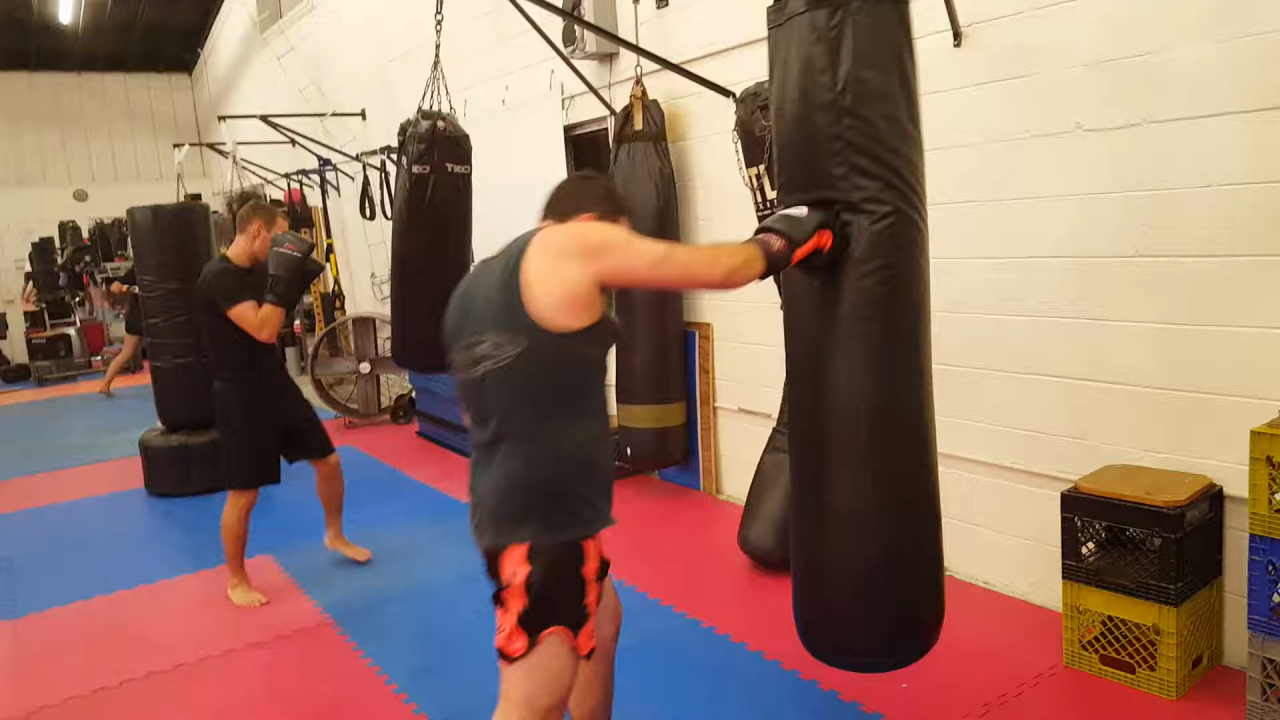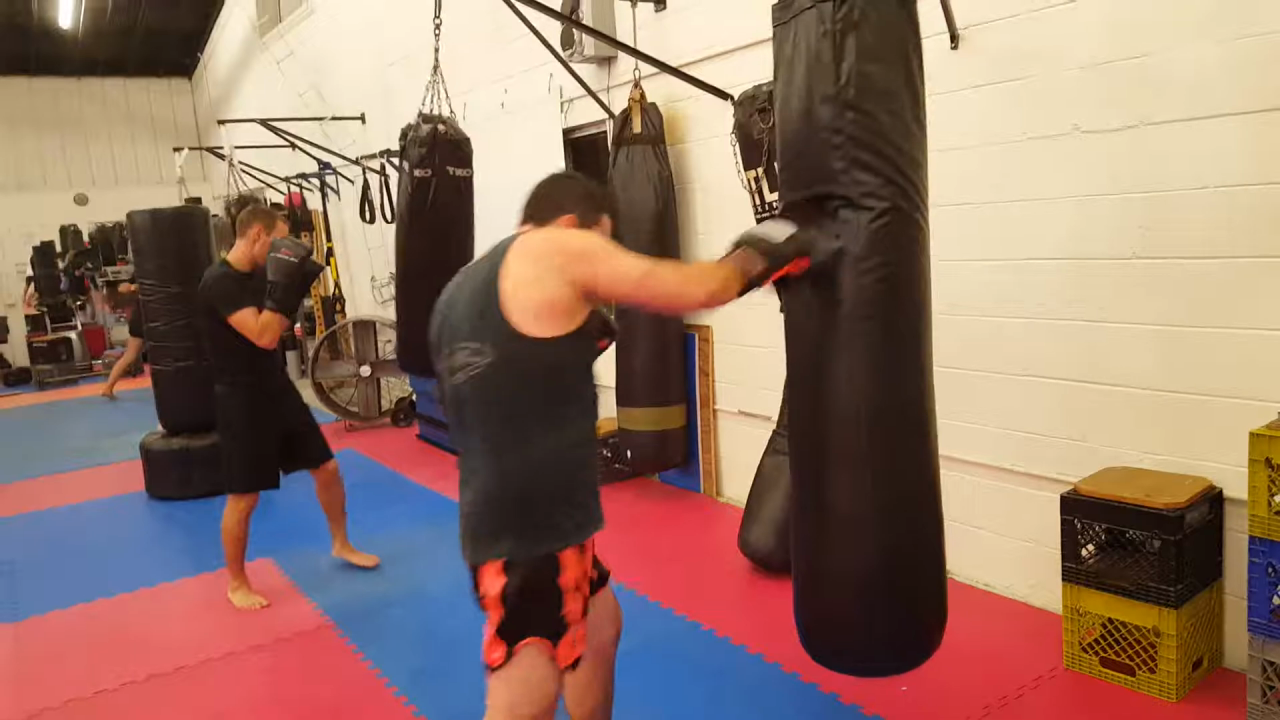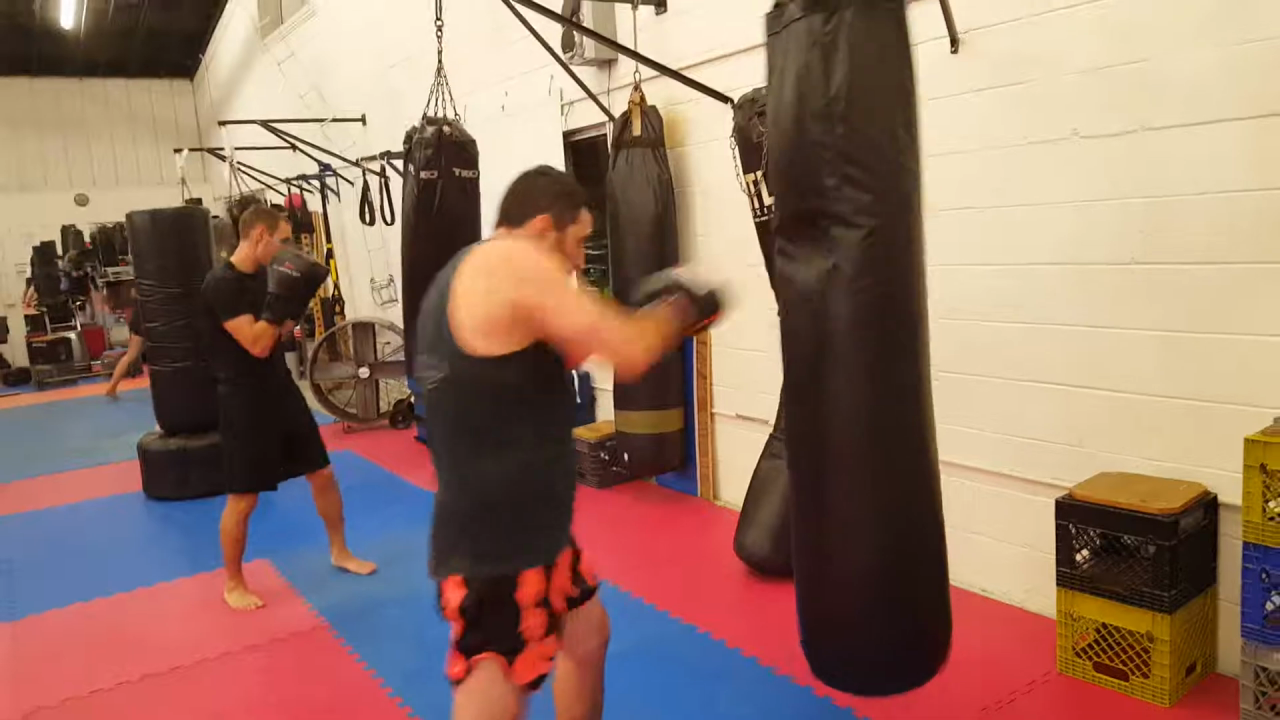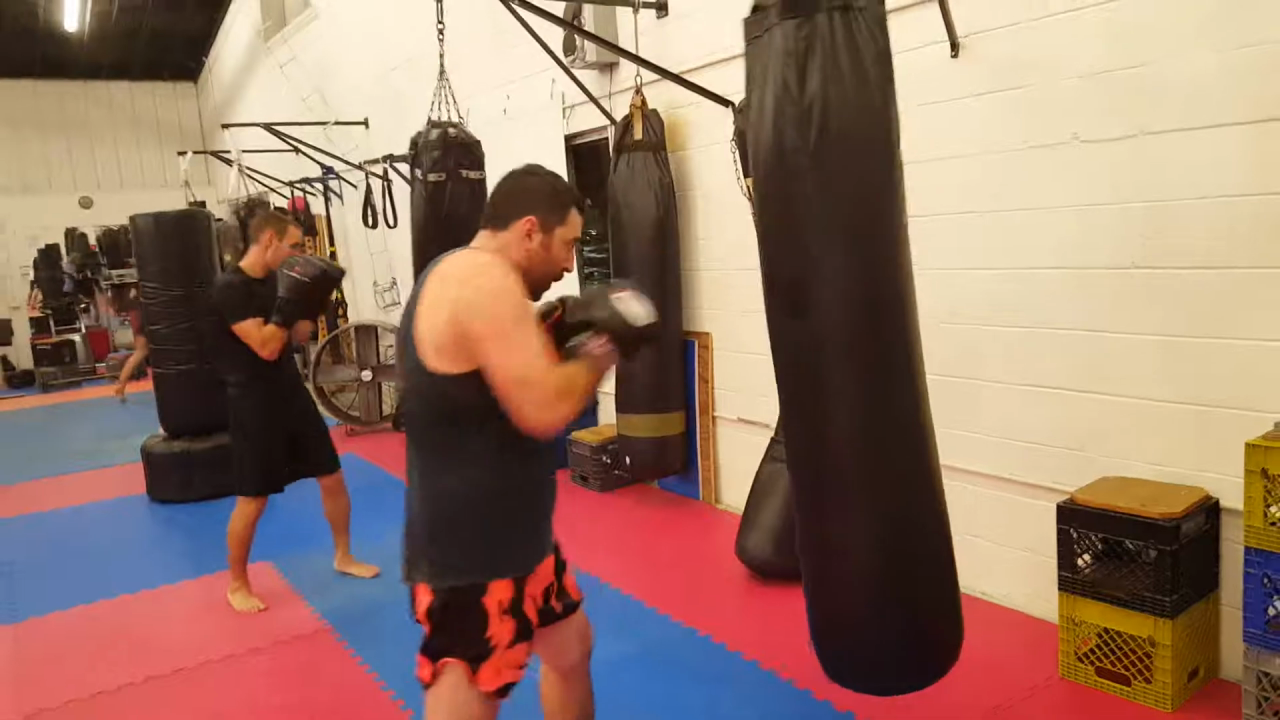
dt=0.1s
person 1, frame 1
left shoulder: (474, 286)
right shoulder: (575, 244)
right elbow: (704, 268)
right wrist: (777, 243)
left hip: (515, 503)
right hip: (546, 514)
left knee: (600, 618)
person 1, frame 2
left shoulder: (459, 292)
right shoulder: (554, 250)
right elbow: (685, 290)
right wrist: (759, 257)
left hip: (506, 510)
right hip: (527, 524)
left knee: (599, 623)
person 1, frame 3
left shoulder: (451, 285)
right shoulder: (514, 262)
right elbow: (631, 352)
left wrist: (561, 347)
right wrist: (678, 304)
left hip: (523, 527)
right hip: (498, 542)
left knee: (586, 632)
person 1, frame 4
left shoulder: (455, 282)
right shoulder: (481, 277)
right elbow: (544, 412)
left wrist: (554, 346)
right wrist: (600, 345)
left hip: (500, 531)
right hip: (470, 550)
left knee: (570, 644)
person 2, frame 1
left shoulder: (256, 269)
right shoulder: (219, 277)
right elbow: (263, 331)
left wrist: (295, 284)
right wrist: (282, 275)
left hip: (277, 385)
right hip: (241, 395)
left knee: (328, 461)
right knee: (243, 494)
left ankle: (335, 536)
right ankle: (236, 580)
person 2, frame 2
left shoulder: (256, 274)
right shoulder: (219, 282)
right elbow: (264, 338)
left wrist: (295, 288)
right wrist: (282, 282)
left hip: (278, 390)
right hip: (242, 401)
left knee: (327, 468)
right knee: (243, 498)
left ankle: (342, 544)
right ankle: (237, 583)
person 2, frame 3
left shoulder: (265, 275)
right shoulder: (222, 283)
right elbow: (258, 345)
left wrist: (299, 293)
right wrist: (280, 295)
left hip: (281, 391)
right hip: (244, 401)
left knee: (323, 474)
right knee: (243, 498)
left ankle: (339, 552)
right ankle: (234, 584)
person 2, frame 4
left shoulder: (275, 279)
right shoulder: (230, 288)
left elbow: (298, 335)
right elbow: (266, 348)
left hip: (292, 394)
right hip: (255, 403)
left knee: (333, 478)
right knee: (252, 501)
left ankle: (343, 557)
right ankle: (238, 585)
